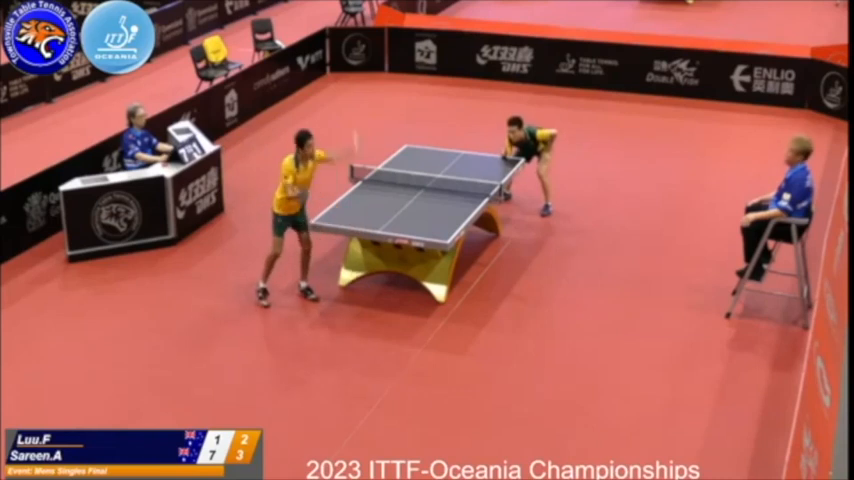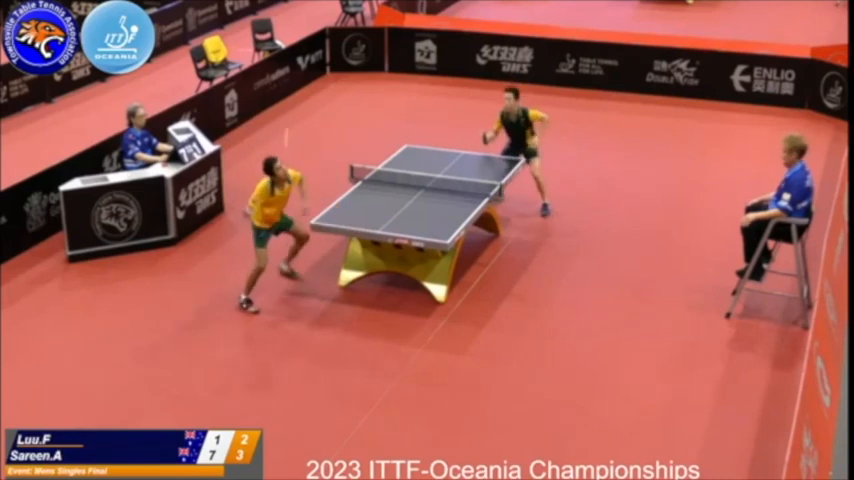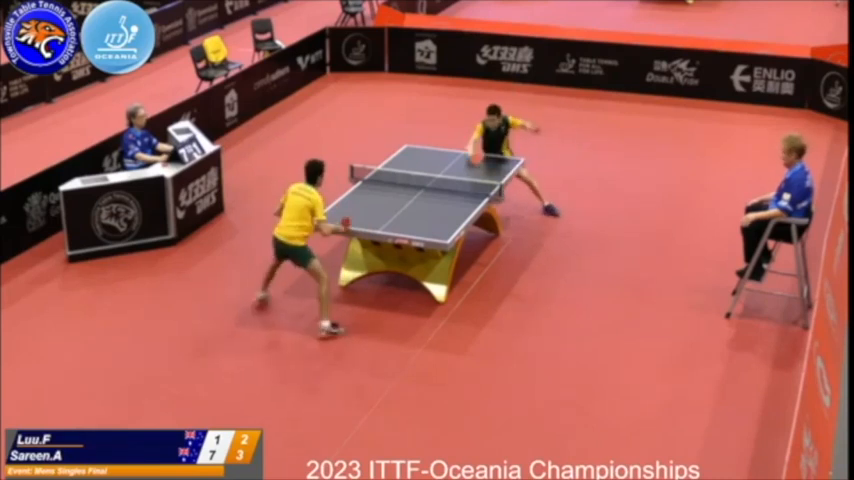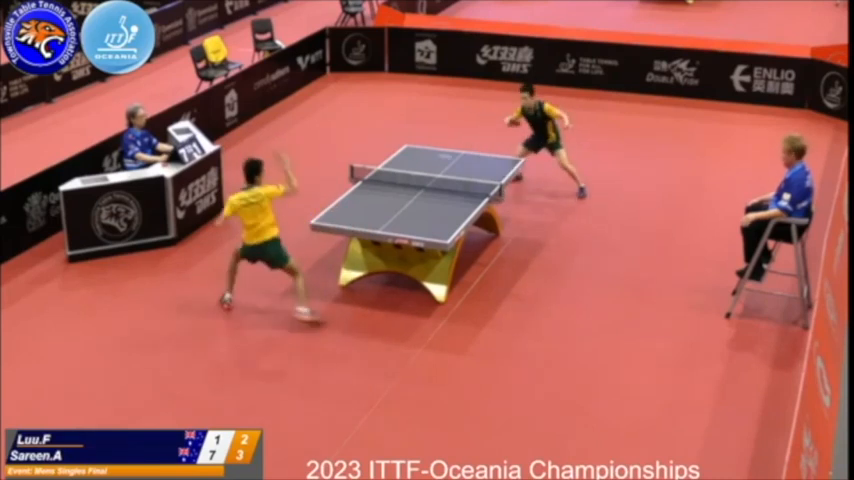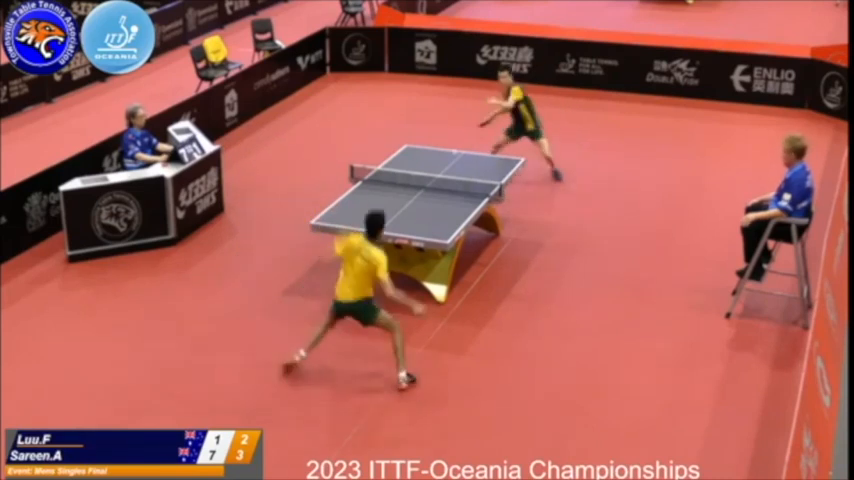
dt=1s
person 1, frame 1
left shoulder: (313, 156)
right shoulder: (288, 164)
left elbow: (330, 158)
right elbow: (288, 192)
right wrist: (295, 194)
left hip: (299, 209)
right hip: (282, 212)
left knee: (307, 246)
right knee: (276, 251)
left ankle: (303, 285)
right ankle: (262, 287)
person 1, frame 2
left shoulder: (292, 176)
right shoulder: (263, 187)
left elbow: (300, 182)
right elbow: (249, 207)
left wrist: (304, 202)
right wrist: (249, 212)
left hip: (279, 217)
right hip: (262, 224)
left knee: (304, 236)
right knee: (261, 266)
left ankle: (285, 265)
right ankle: (244, 298)
person 1, frame 3
left shoulder: (293, 188)
right shoulder: (316, 198)
left elbow: (278, 212)
right elbow: (323, 230)
right wrist: (339, 229)
left hip: (279, 238)
right hip: (296, 244)
left knee: (275, 264)
right knee: (323, 279)
left ankle: (261, 296)
right ankle: (325, 324)
person 1, frame 4
left shoulder: (234, 200)
right shoulder: (267, 192)
left elbow: (219, 222)
right elbow: (293, 188)
right wrist: (286, 165)
left hip: (251, 246)
right hip: (271, 244)
left knee: (235, 256)
right knee: (298, 274)
left ankle: (228, 296)
right ankle: (302, 309)
person 1, frame 5
left shoulder: (352, 240)
right shoulder: (379, 257)
right elbow: (389, 291)
right wrist: (412, 304)
left hip: (341, 301)
right hip: (361, 304)
left knee: (327, 326)
right knee: (396, 329)
left ankle: (299, 358)
right ankle: (402, 375)
person 2, frame 1
left shoulder: (798, 178)
right shoulder: (797, 170)
left elbow: (784, 211)
right elbow: (781, 193)
left wrist: (755, 216)
right wrist: (760, 199)
right hip: (789, 212)
left knee: (750, 227)
right knee: (751, 209)
left ankle: (757, 267)
right ankle: (764, 257)
person 2, frame 2
left shoulder: (797, 178)
right shoulder: (798, 170)
left elbow: (784, 211)
right elbow: (781, 193)
left wrist: (755, 216)
right wrist: (760, 199)
right hip: (790, 213)
left knee: (750, 226)
right knee: (751, 208)
left ankle: (756, 267)
right ankle: (763, 257)
person 2, frame 3
left shoulder: (797, 177)
right shoulder: (798, 170)
left elbow: (784, 211)
right elbow: (781, 194)
left wrist: (755, 216)
right wrist: (760, 199)
right hip: (791, 214)
left knee: (750, 226)
right knee: (751, 209)
left ankle: (756, 267)
right ankle: (763, 256)
person 2, frame 4
left shoulder: (797, 178)
right shoulder: (799, 170)
left elbow: (783, 211)
right elbow: (781, 194)
left wrist: (755, 216)
right wrist: (760, 199)
right hip: (791, 214)
left knee: (750, 226)
right knee: (751, 209)
left ankle: (757, 267)
right ankle: (764, 256)
person 2, frame 5
left shoulder: (797, 178)
right shoulder: (799, 170)
left elbow: (784, 211)
right elbow: (781, 194)
left wrist: (755, 216)
right wrist: (760, 199)
right hip: (791, 213)
left knee: (750, 226)
right knee: (751, 209)
left ankle: (756, 267)
right ankle: (764, 256)
person 3, frame 1
left shoulder: (535, 134)
right shoulder: (511, 138)
left elbow: (554, 133)
right elbow: (507, 154)
left wrist: (548, 149)
right wrist: (506, 154)
left hip: (541, 148)
right hip: (525, 148)
left knee: (541, 173)
left ankle: (548, 204)
right ankle: (506, 192)
person 3, frame 2
left shoulder: (527, 113)
right shoulder: (503, 115)
left elbow: (545, 118)
right elbow: (495, 132)
left wrist: (537, 136)
right wrist: (487, 137)
left hip: (529, 144)
right hip: (513, 144)
left knee: (535, 173)
left ankle: (545, 203)
person 3, frame 3
left shoulder: (507, 121)
right shoulder: (482, 126)
left elbow: (522, 123)
right elbow: (472, 142)
left wrist: (531, 128)
right wrist: (470, 152)
left hip: (506, 157)
left knee: (527, 178)
left ankle: (546, 205)
person 3, frame 4
left shoulder: (545, 107)
right shoulder: (523, 109)
left elbow: (562, 115)
right elbow: (509, 119)
left wrist: (566, 123)
right wrist: (509, 121)
left hip: (552, 138)
right hip: (538, 137)
left knee: (563, 164)
right knee: (518, 156)
left ankle: (582, 186)
right ankle: (517, 174)
person 3, frame 5
left shoulder: (516, 89)
right shoulder: (508, 91)
left elbow: (509, 106)
left wrist: (496, 101)
right wrist: (492, 115)
left hip: (532, 126)
right hip: (519, 125)
left knee: (546, 154)
right knee: (497, 146)
left ankle: (554, 168)
